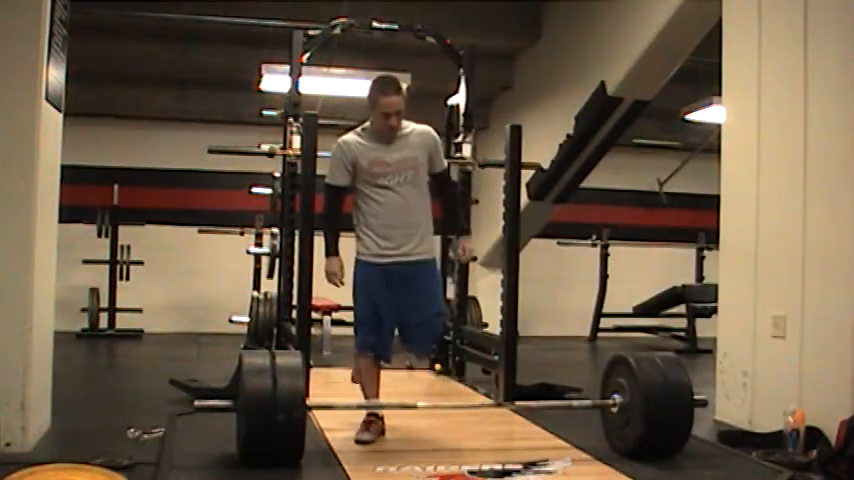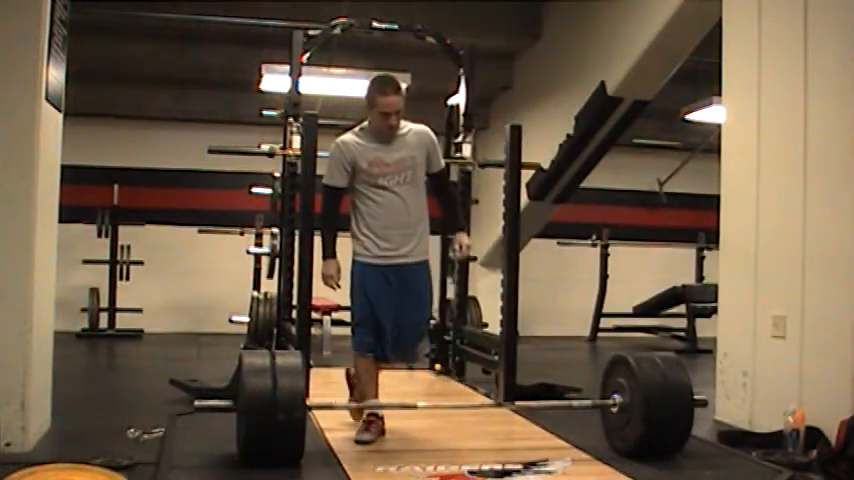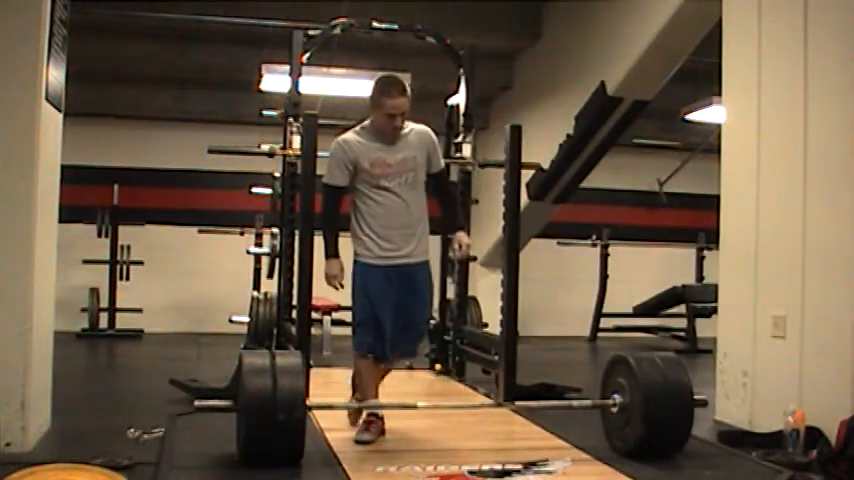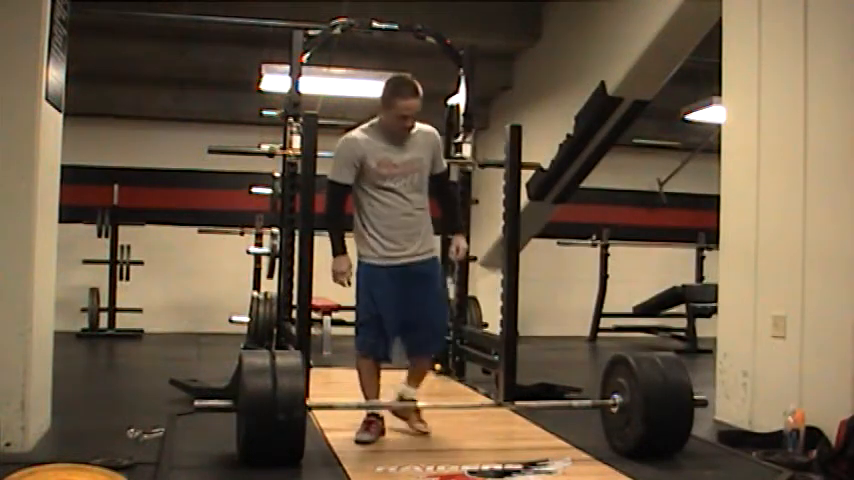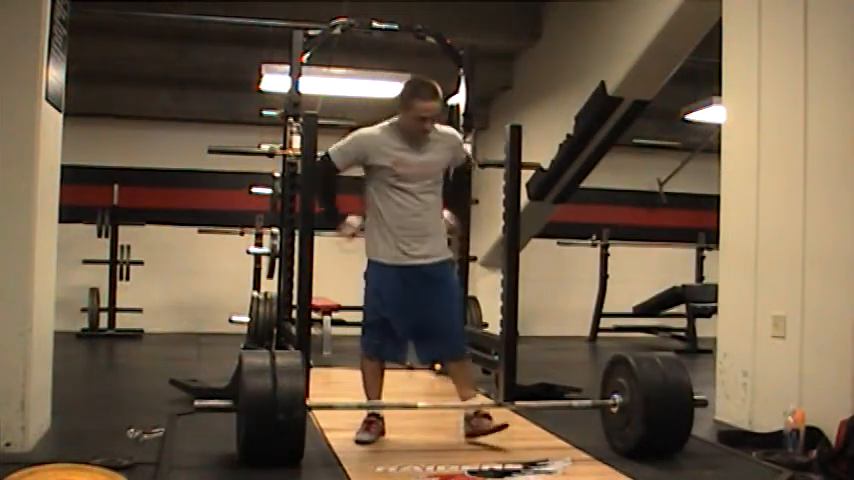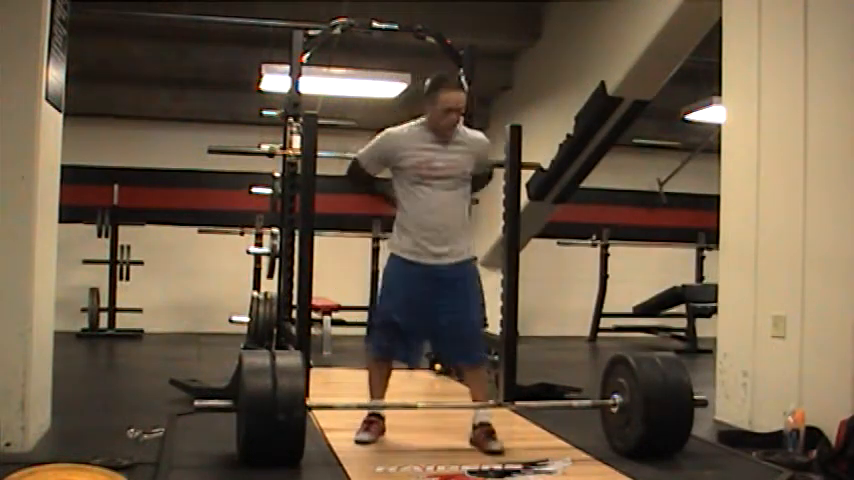
dt=0.2s
person 1, frame 1
left shoulder: (425, 138)
right shoulder: (348, 147)
left elbow: (445, 187)
right elbow: (333, 203)
left wrist: (460, 233)
right wrist: (331, 253)
left hip: (420, 257)
right hip: (373, 259)
left knee: (426, 331)
right knee: (369, 336)
left ankle: (370, 364)
right ankle: (373, 413)
person 1, frame 2
left shoulder: (423, 137)
right shoulder: (347, 147)
left elbow: (442, 186)
right elbow: (330, 205)
left wrist: (458, 229)
right wrist: (328, 256)
left hip: (415, 258)
right hip: (371, 260)
left knee: (410, 336)
right knee: (368, 337)
left ankle: (358, 376)
right ankle: (373, 414)
person 1, frame 3
left shoulder: (424, 138)
right shoulder: (348, 146)
left elbow: (442, 186)
right elbow: (331, 204)
left wrist: (458, 228)
right wrist: (332, 256)
left hip: (416, 258)
right hip: (372, 261)
left knee: (409, 336)
right knee: (368, 338)
left ankle: (365, 385)
right ankle: (372, 413)
person 1, frame 4
left shoulder: (430, 139)
right shoulder: (355, 144)
left elbow: (443, 188)
right elbow: (336, 200)
left wrist: (457, 232)
right wrist: (339, 253)
left hip: (424, 257)
right hip: (377, 261)
left knee: (431, 334)
right knee: (370, 340)
left ankle: (406, 399)
right ankle: (374, 414)
person 1, frame 5
left shoulder: (449, 140)
right shoulder: (371, 140)
left elbow: (461, 172)
right elbow: (325, 170)
right wrist: (338, 217)
left hip: (436, 260)
right hip: (387, 261)
left knee: (452, 339)
right knee: (376, 340)
left ankle: (473, 414)
right ankle: (374, 416)
person 1, frame 6
left shoulder: (476, 143)
right shoulder: (396, 139)
right elbow: (356, 172)
left hip: (458, 262)
right hip: (408, 259)
left knee: (471, 344)
right knee: (384, 339)
left ankle: (482, 423)
right ankle: (376, 415)
